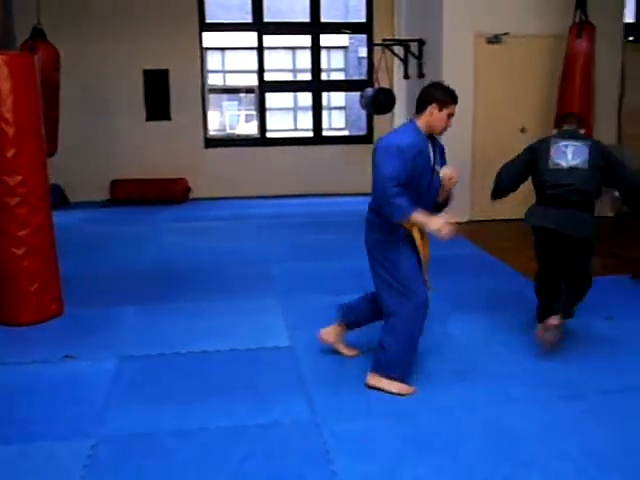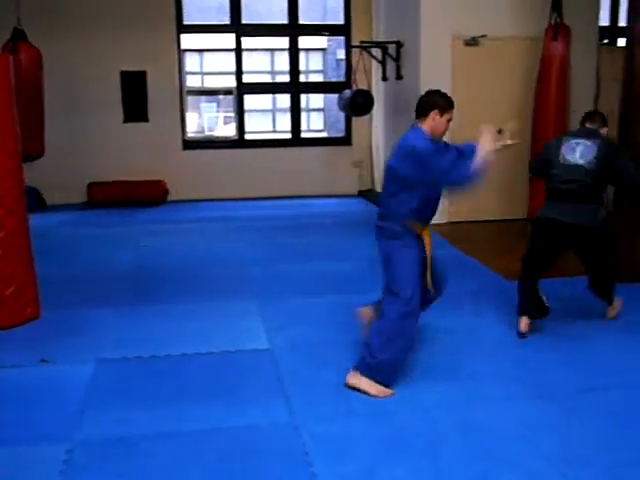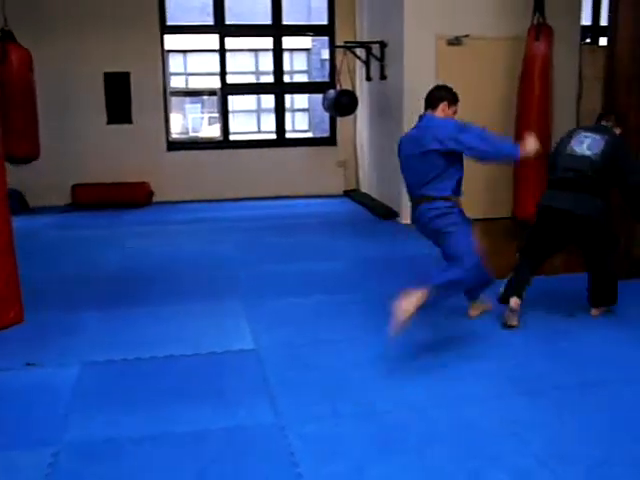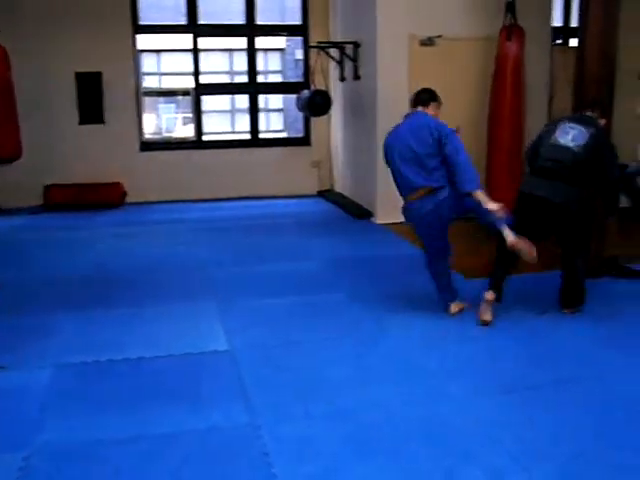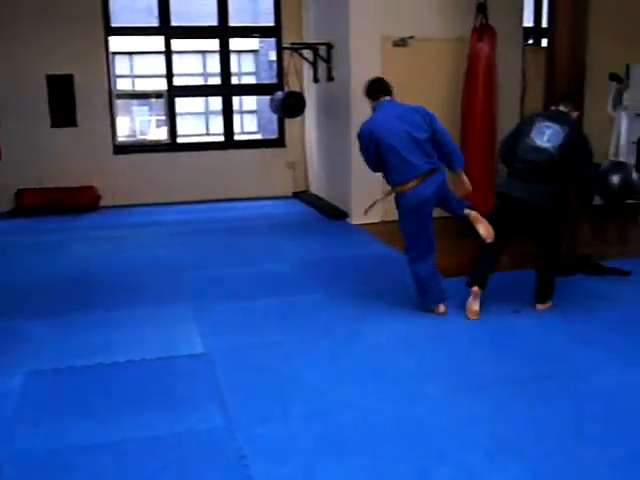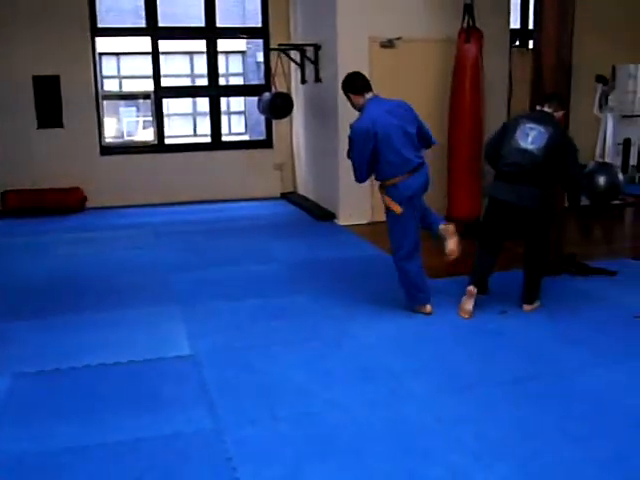
dt=0.2s
person 1, frame 1
left shoulder: (434, 148)
right shoulder: (397, 144)
left elbow: (434, 202)
right elbow: (388, 196)
left wrist: (445, 189)
right wrist: (426, 221)
left hip: (405, 231)
right hip: (389, 233)
left knee: (391, 295)
right knee: (413, 302)
left ankle: (337, 328)
right ankle: (384, 373)
person 1, frame 2
left shoulder: (425, 145)
right shoulder: (415, 148)
left elbow: (459, 155)
right elbow: (457, 177)
left wrist: (486, 144)
right wrist: (483, 152)
left hip: (410, 232)
right hip: (399, 235)
left knee: (431, 287)
right knee: (404, 302)
left ankle: (376, 313)
right ankle: (364, 371)
person 1, frame 3
left shoulder: (406, 140)
right shoulder: (445, 128)
right elbow: (485, 145)
right wrist: (522, 149)
left hip: (421, 212)
right hip: (442, 210)
left knee: (461, 255)
right knee: (467, 268)
left ankle: (475, 302)
right ankle: (416, 297)
person 1, frame 4
left shoulder: (392, 137)
right shoulder: (436, 127)
right elbow: (461, 166)
right wrist: (485, 200)
left hip: (416, 208)
right hip: (443, 198)
left knee: (436, 256)
right knee: (483, 204)
left ankle: (451, 301)
right ankle: (508, 233)
person 1, frame 5
left shoulder: (369, 128)
right shoulder: (420, 113)
left elbow: (374, 164)
right elbow: (447, 146)
right wrist: (461, 175)
left hip: (411, 194)
right hip: (436, 179)
left knee: (419, 251)
left ankle: (434, 302)
right ankle: (469, 214)
person 1, frame 6
left shoulder: (362, 126)
right shoulder: (402, 107)
left elbow: (361, 166)
right elbow: (427, 139)
left wrist: (363, 175)
left hip: (399, 188)
right hip: (421, 175)
left knee: (406, 249)
left ankle: (421, 302)
right ankle: (442, 228)
person 2, frame 1
left shoulder: (541, 146)
right shoulder: (598, 150)
left elbow: (507, 176)
left wrist: (497, 193)
left hip: (543, 217)
right hip: (579, 221)
left knee: (548, 270)
right knee: (578, 279)
left ankle: (545, 320)
right ankle: (555, 317)
person 2, frame 2
left shoulder: (558, 142)
right shoulder: (608, 147)
left elbow: (536, 169)
left hip: (554, 212)
right hip: (588, 216)
left knee: (532, 266)
right knee: (602, 261)
left ankle: (526, 317)
right ankle: (610, 303)
person 2, frame 3
left shoulder: (573, 134)
right shoulder: (617, 144)
left elbow: (551, 164)
left hip: (554, 201)
right hip: (589, 207)
left knee: (532, 252)
right knee: (601, 255)
left ankle: (514, 297)
right ankle: (599, 303)
person 2, frame 4
left shoulder: (558, 124)
right shoulder: (601, 138)
left elbow: (531, 155)
right elbow: (610, 178)
right wrist: (608, 206)
left hip: (535, 190)
right hip: (569, 197)
right knee: (575, 251)
left ankle: (491, 293)
right ankle: (570, 303)
person 2, frame 5
left shoulder: (531, 120)
right shoulder: (576, 135)
left elbow: (504, 151)
right elbow: (585, 174)
right wrist: (582, 200)
left hip: (513, 189)
right hip: (546, 196)
left knee: (495, 241)
right knee: (549, 248)
left ankle: (477, 287)
right ankle: (542, 299)
person 2, frame 6
left shoulder: (515, 122)
right shoulder: (561, 136)
left elbow: (490, 152)
right elbow: (572, 174)
right wrist: (574, 200)
left hip: (502, 192)
right hip: (535, 198)
left knee: (489, 242)
right knee: (537, 249)
left ankle: (473, 287)
right ankle: (530, 299)
